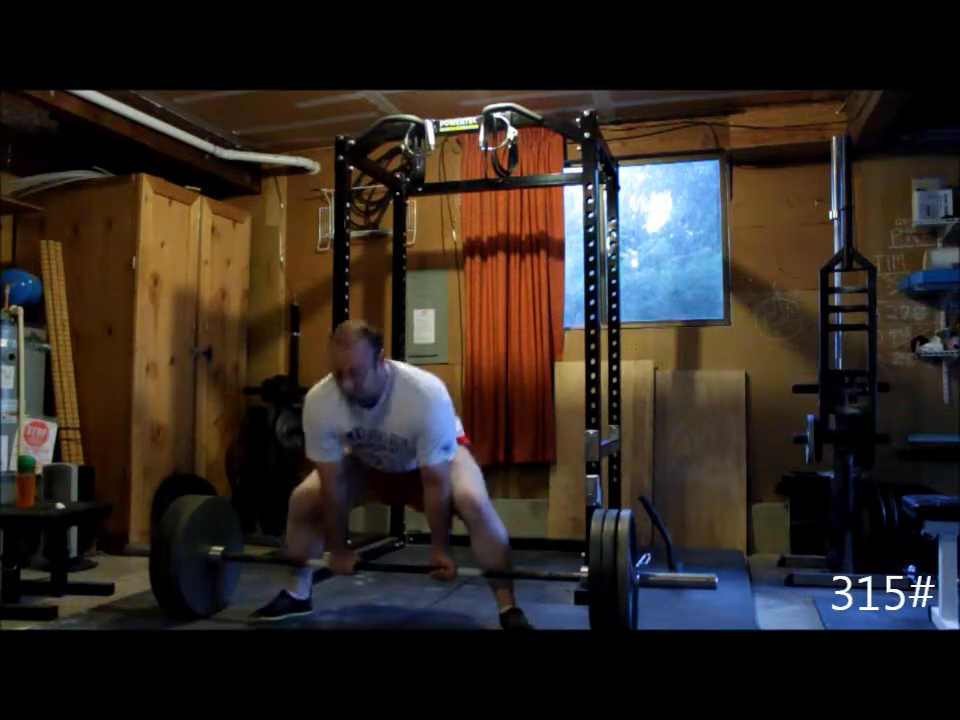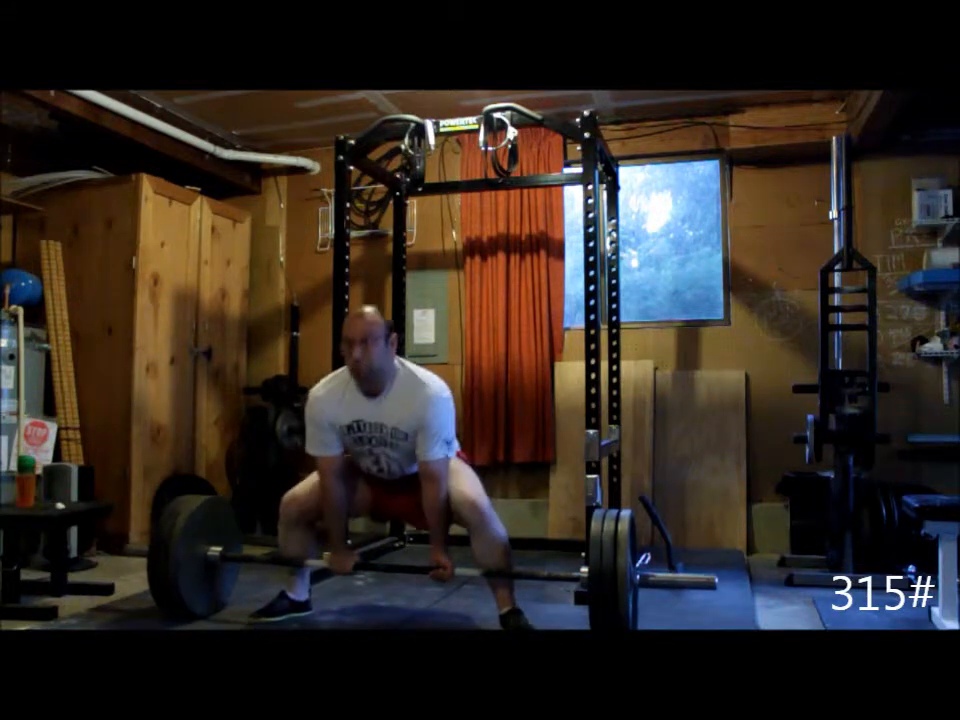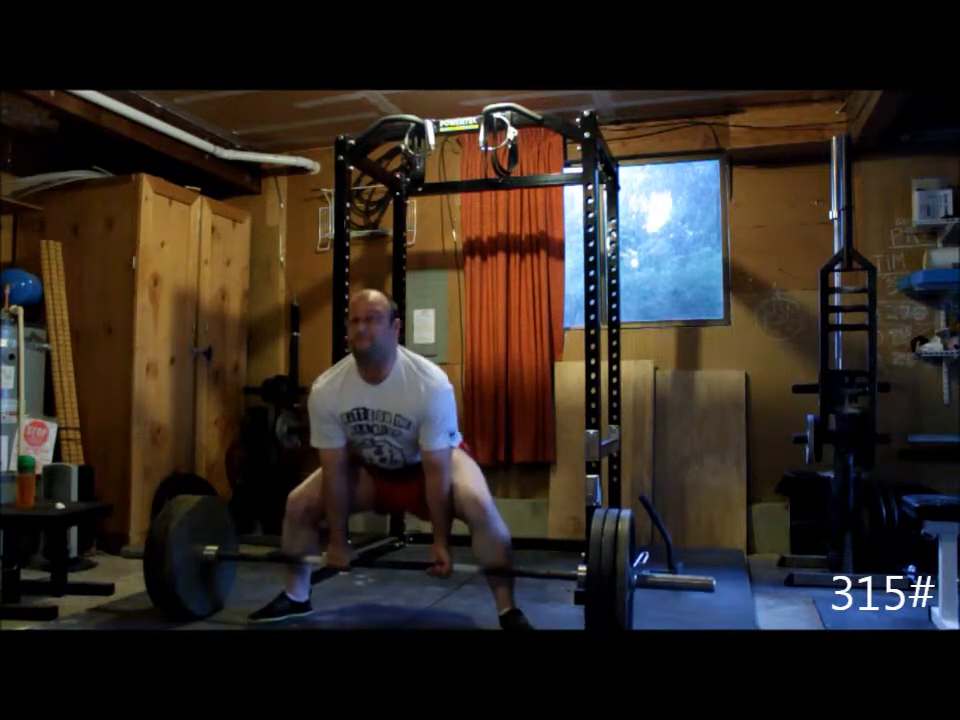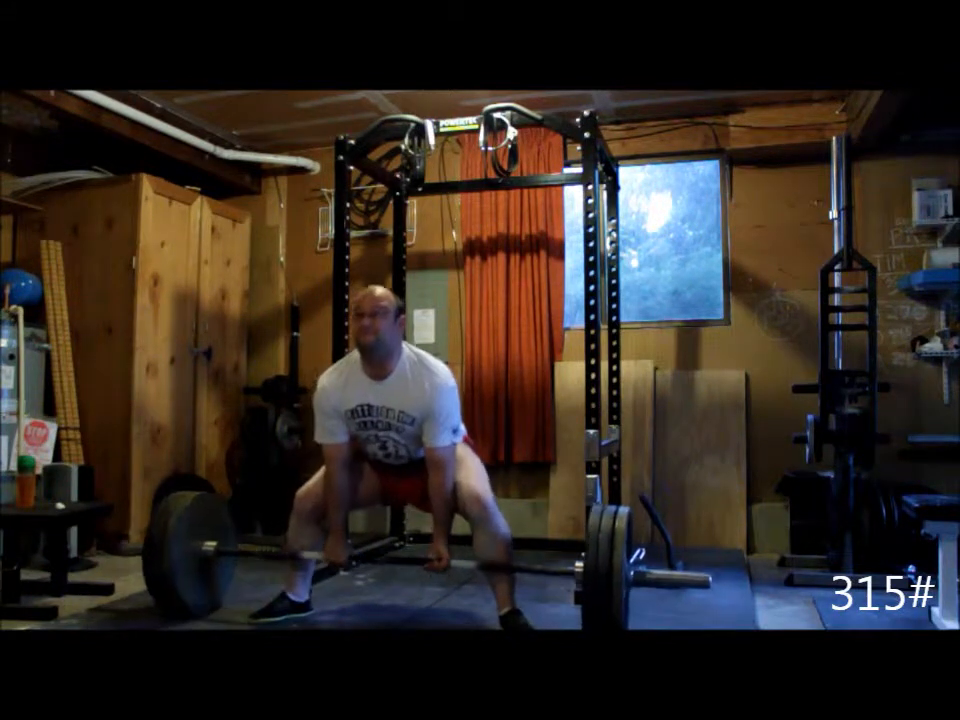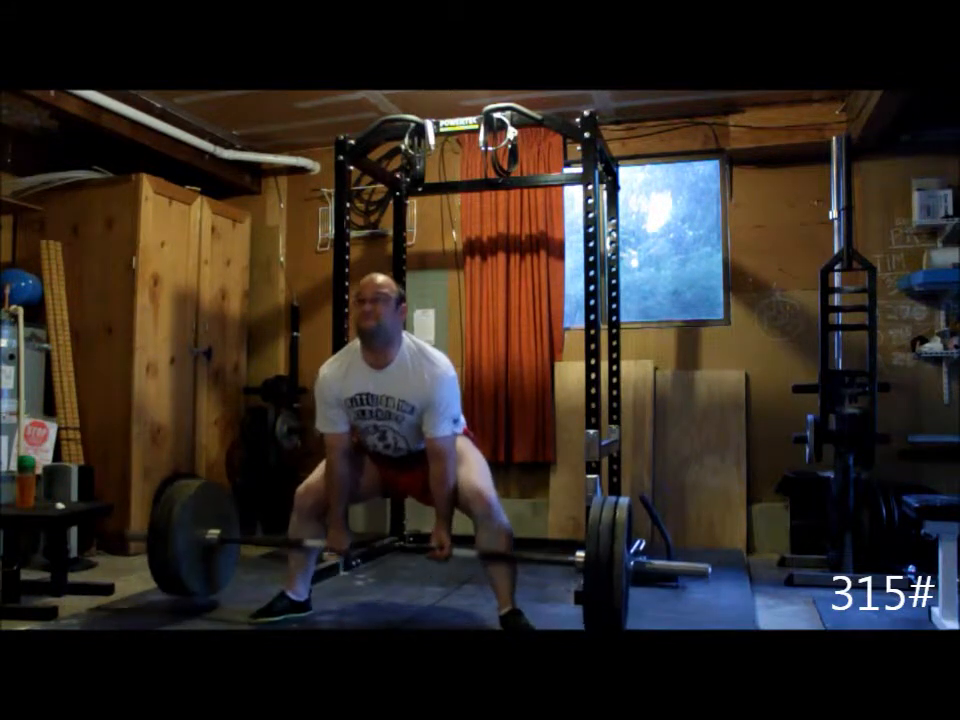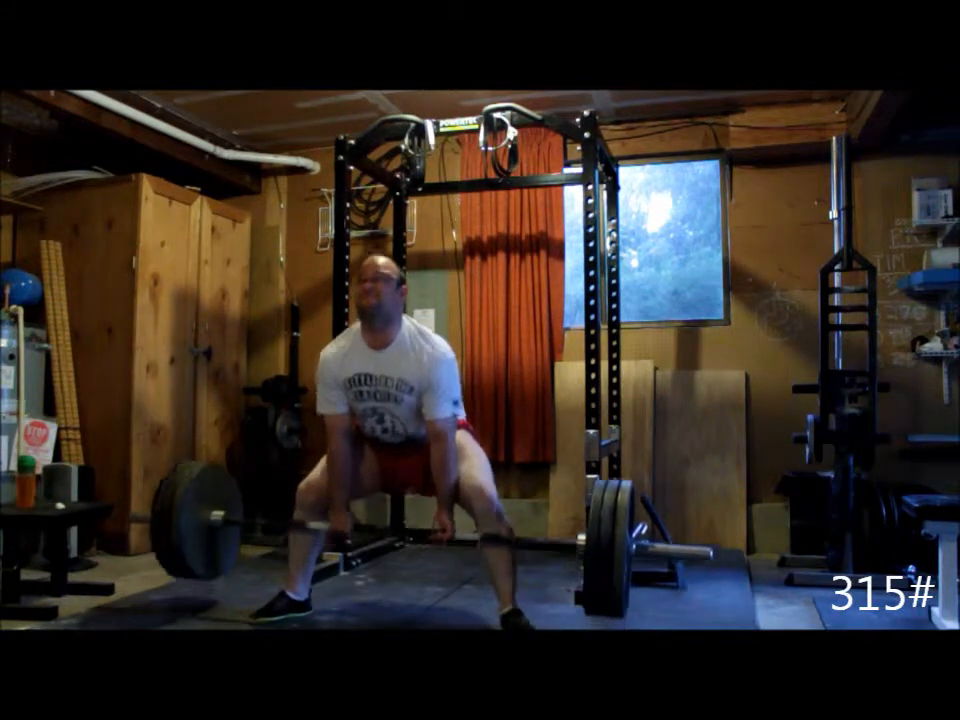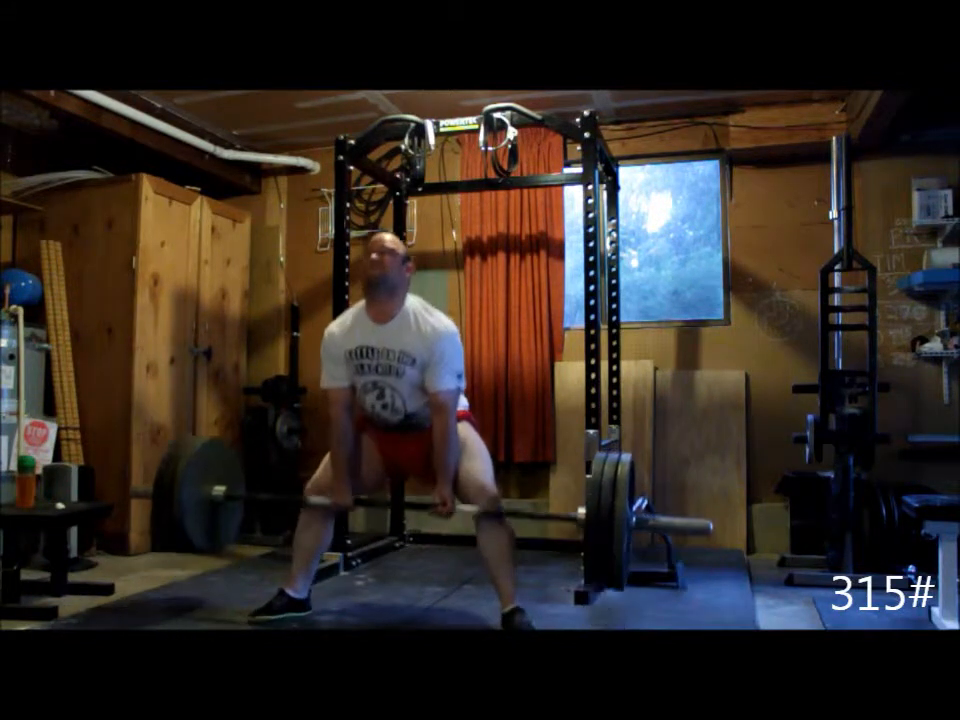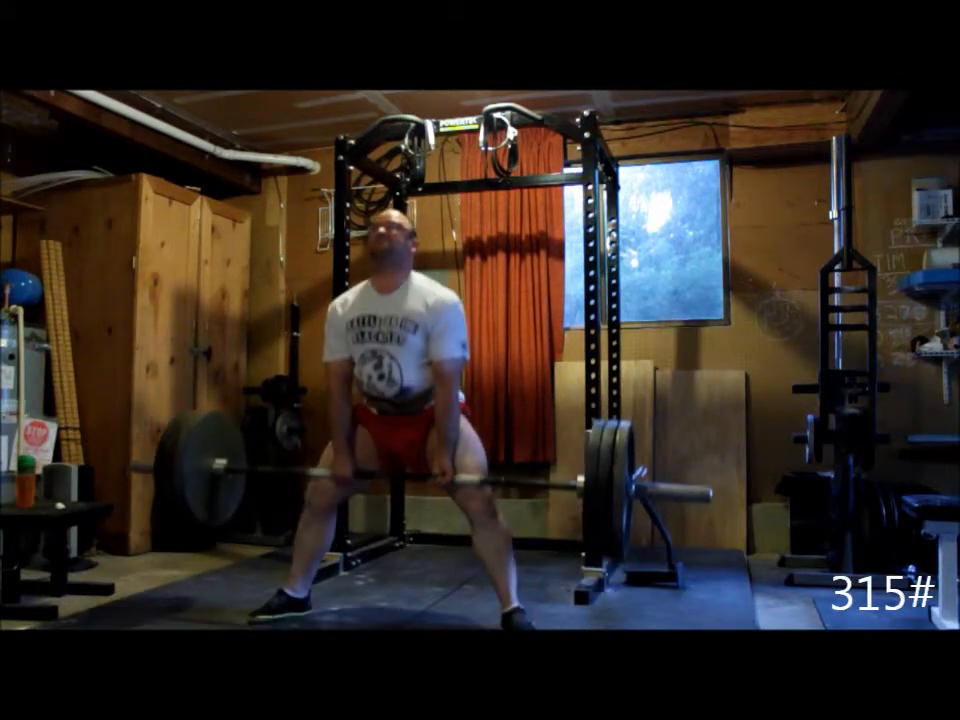
dt=0.2s
person 1, frame 1
left shoulder: (427, 396)
right shoulder: (318, 402)
left elbow: (435, 482)
right elbow: (333, 482)
left wrist: (440, 549)
right wrist: (338, 548)
left hip: (438, 451)
right hip: (370, 465)
left knee: (474, 503)
right knee: (302, 502)
left ankle: (509, 609)
right ankle: (297, 594)
person 1, frame 2
left shoulder: (429, 393)
right shoulder: (323, 398)
left elbow: (432, 480)
right elbow: (333, 479)
left wrist: (438, 548)
right wrist: (338, 547)
left hip: (434, 465)
right hip: (368, 475)
left knee: (475, 506)
right knee: (292, 506)
left ankle: (509, 611)
right ankle: (296, 596)
person 1, frame 3
left shoulder: (430, 384)
right shoulder: (326, 389)
left elbow: (436, 470)
right elbow: (335, 470)
left wrist: (440, 542)
right wrist: (337, 541)
left hip: (433, 461)
right hip: (371, 468)
left knee: (479, 507)
right knee: (298, 505)
left ankle: (508, 611)
right ankle: (295, 596)
person 1, frame 4
left shoulder: (434, 381)
right shoulder: (332, 385)
left elbow: (439, 466)
right elbow: (338, 465)
left wrist: (440, 538)
right wrist: (336, 535)
left hip: (438, 455)
right hip: (375, 461)
left knee: (480, 505)
right knee: (305, 503)
left ankle: (508, 611)
right ankle: (296, 597)
person 1, frame 5
left shoulder: (434, 371)
right shoulder: (333, 375)
left elbow: (440, 456)
right elbow: (339, 454)
left wrist: (442, 526)
right wrist: (337, 524)
left hip: (441, 445)
right hip: (374, 452)
left knee: (483, 501)
right knee: (306, 499)
left ankle: (509, 612)
right ankle: (295, 596)
person 1, frame 6
left shoulder: (433, 354)
right shoulder: (334, 357)
left elbow: (440, 438)
right elbow: (340, 436)
left wrist: (444, 508)
right wrist: (339, 507)
left hip: (441, 434)
right hip: (374, 441)
left knee: (484, 500)
right knee: (309, 495)
left ankle: (509, 611)
right ankle: (295, 596)
person 1, frame 7
left shoulder: (436, 329)
right shoulder: (339, 332)
left elbow: (443, 412)
right elbow: (341, 412)
left wrist: (445, 482)
right wrist: (341, 482)
left hip: (440, 423)
right hip: (377, 429)
left knee: (485, 499)
right knee: (316, 495)
left ankle: (511, 610)
right ankle: (295, 594)
person 1, frame 8
left shoulder: (439, 302)
right shoulder: (343, 308)
left elbow: (447, 383)
right elbow: (339, 385)
left wrist: (445, 453)
right wrist: (341, 453)
left hip: (432, 414)
right hip: (374, 417)
left knee: (479, 501)
right knee: (319, 495)
left ankle: (512, 609)
right ankle: (294, 594)
